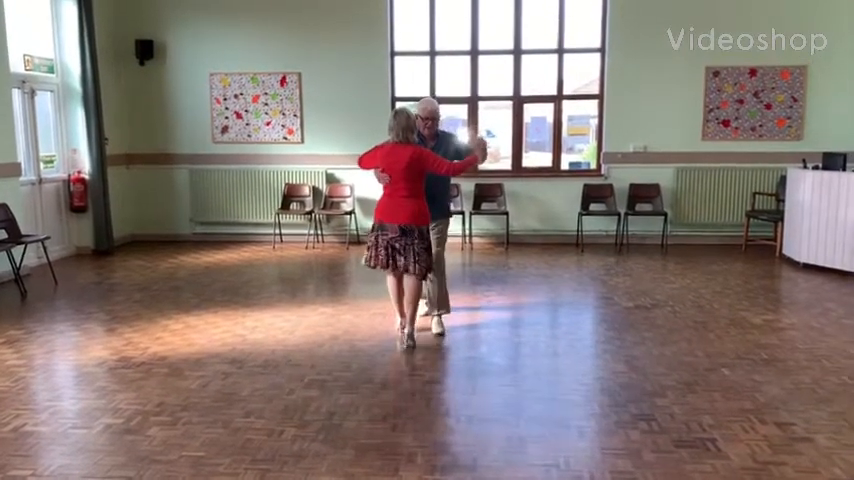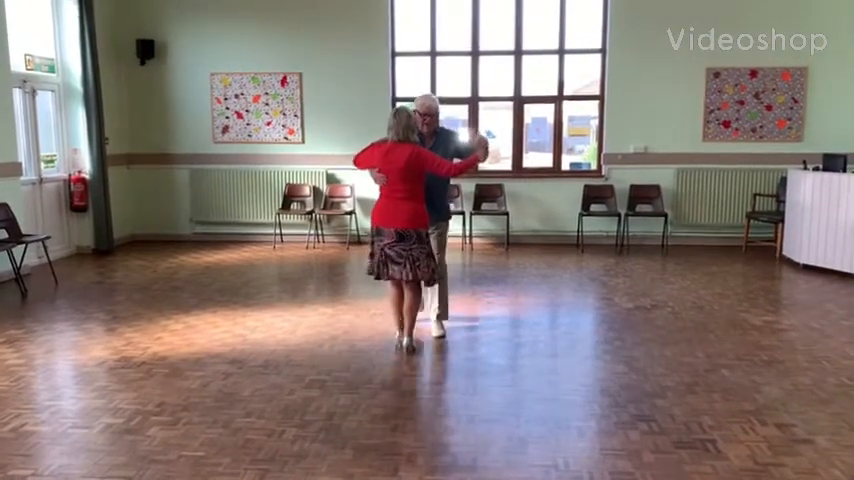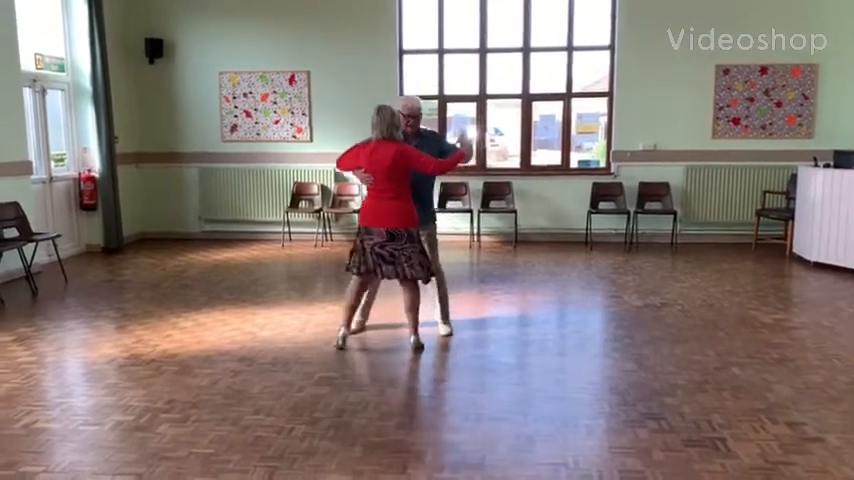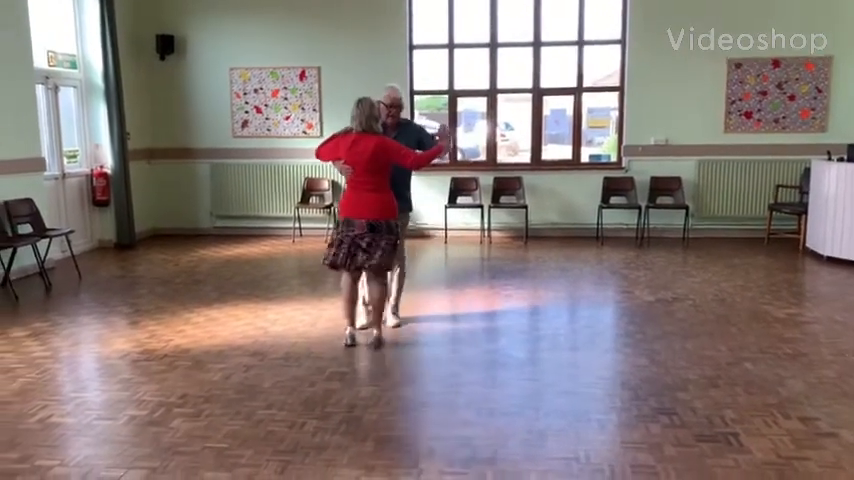
dt=0.4s
person 1, frame 1
left shoulder: (382, 151)
right shoulder: (419, 154)
left elbow: (362, 162)
right elbow: (450, 169)
right wrist: (476, 157)
left hip: (386, 217)
right hip: (413, 219)
left knee: (392, 271)
right knee: (414, 274)
left ankle: (400, 319)
right ankle: (409, 328)
person 1, frame 2
left shoulder: (379, 151)
right shoulder: (417, 154)
left elbow: (357, 161)
right elbow: (450, 170)
right wrist: (477, 157)
left hip: (383, 221)
right hip: (411, 222)
left knee: (395, 280)
right knee: (413, 281)
left ankle: (400, 331)
right ankle: (408, 337)
person 1, frame 3
left shoulder: (364, 151)
right shoulder: (403, 152)
left elbow: (341, 164)
right elbow: (437, 167)
right wrist: (462, 154)
left hip: (371, 221)
right hip: (400, 222)
left knee: (361, 278)
right knee: (409, 280)
left ankle: (344, 331)
right ankle: (414, 335)
person 1, frame 4
left shoulder: (344, 142)
right shoulder: (383, 144)
left elbow: (320, 153)
right elbow: (416, 161)
right wrist: (441, 147)
left hip: (351, 213)
right hip: (381, 213)
left knee: (350, 272)
right knee: (377, 273)
left ankle: (350, 330)
right ankle: (376, 330)
person 2, frame 1
left shoulder: (450, 141)
left elbow: (471, 158)
right wrist: (380, 174)
left hip: (438, 211)
left knee: (435, 259)
left ankle: (437, 314)
right ankle: (429, 300)
person 2, frame 2
left shoulder: (449, 139)
left elbow: (473, 157)
left wrist: (480, 147)
right wrist: (375, 174)
left hip: (437, 214)
left knee: (437, 265)
left ankle: (437, 319)
person 2, frame 3
left shoulder: (433, 140)
left wrist: (466, 147)
right wrist: (360, 174)
left hip: (423, 216)
left knee: (433, 267)
left ankle: (444, 318)
right ankle: (361, 316)
person 2, frame 4
left shoulder: (412, 131)
right wrist: (340, 165)
left hip: (398, 204)
left knee: (396, 257)
left ankle: (392, 309)
right ankle: (366, 311)
